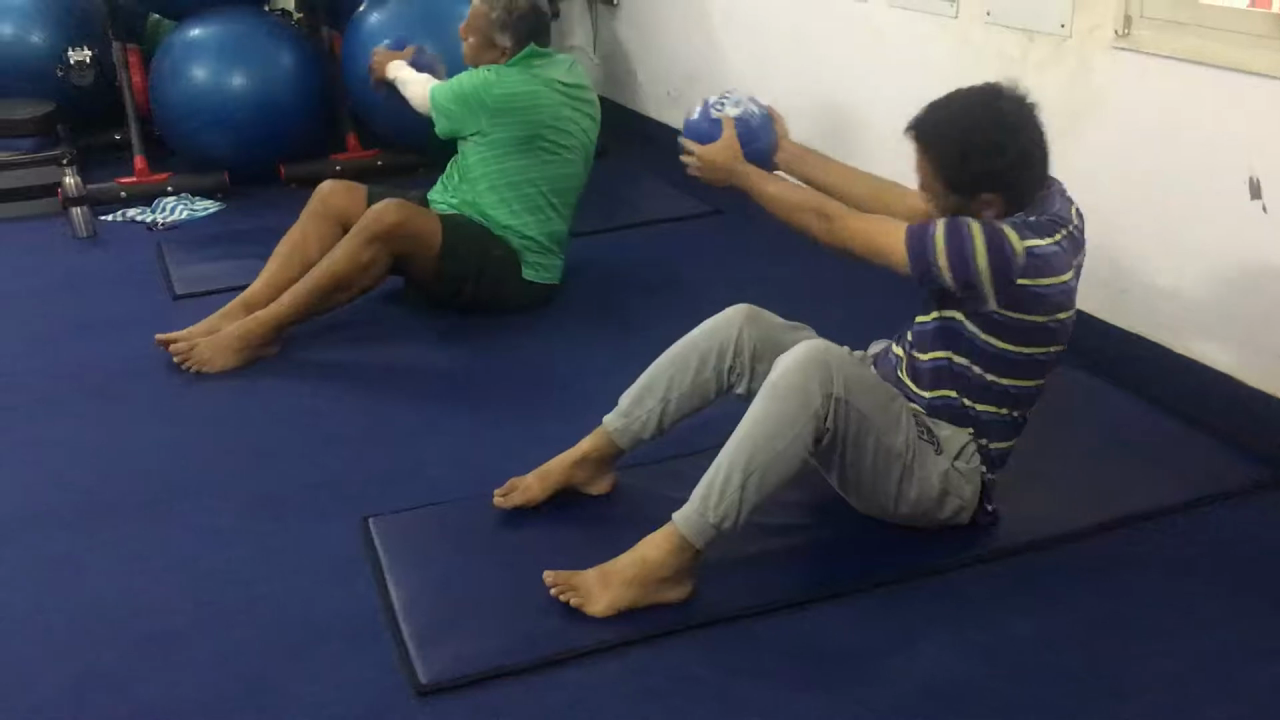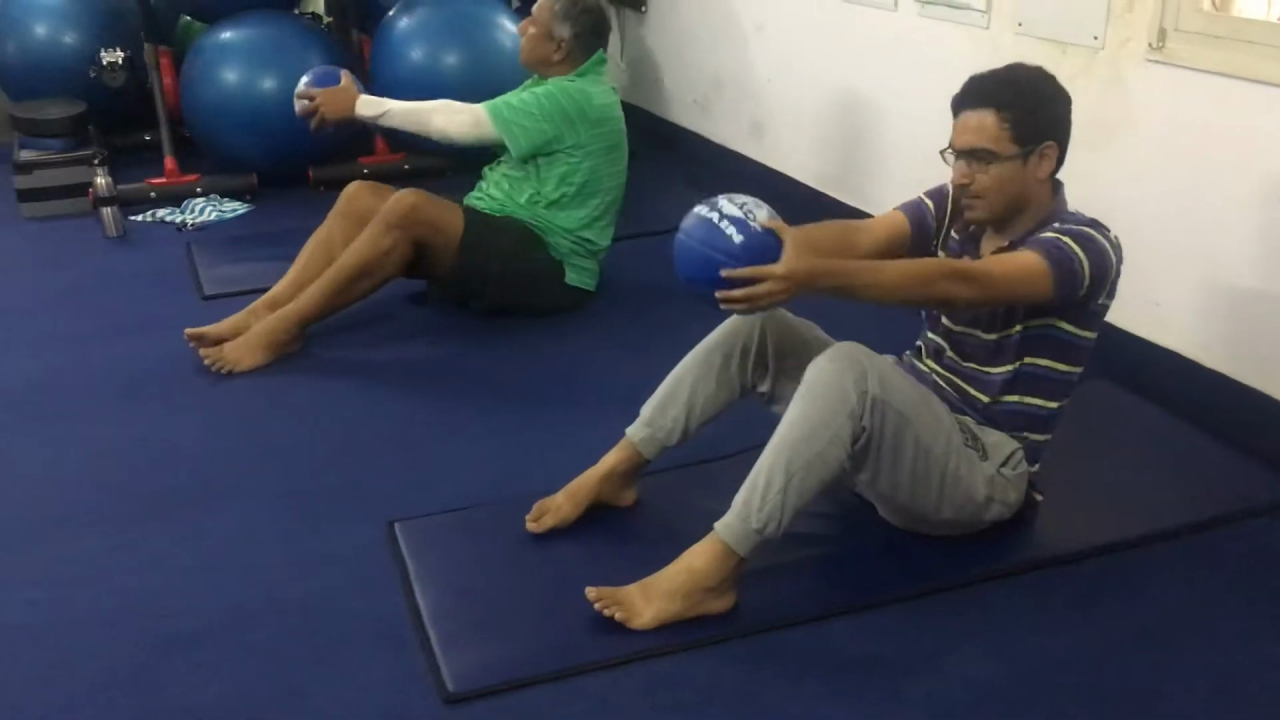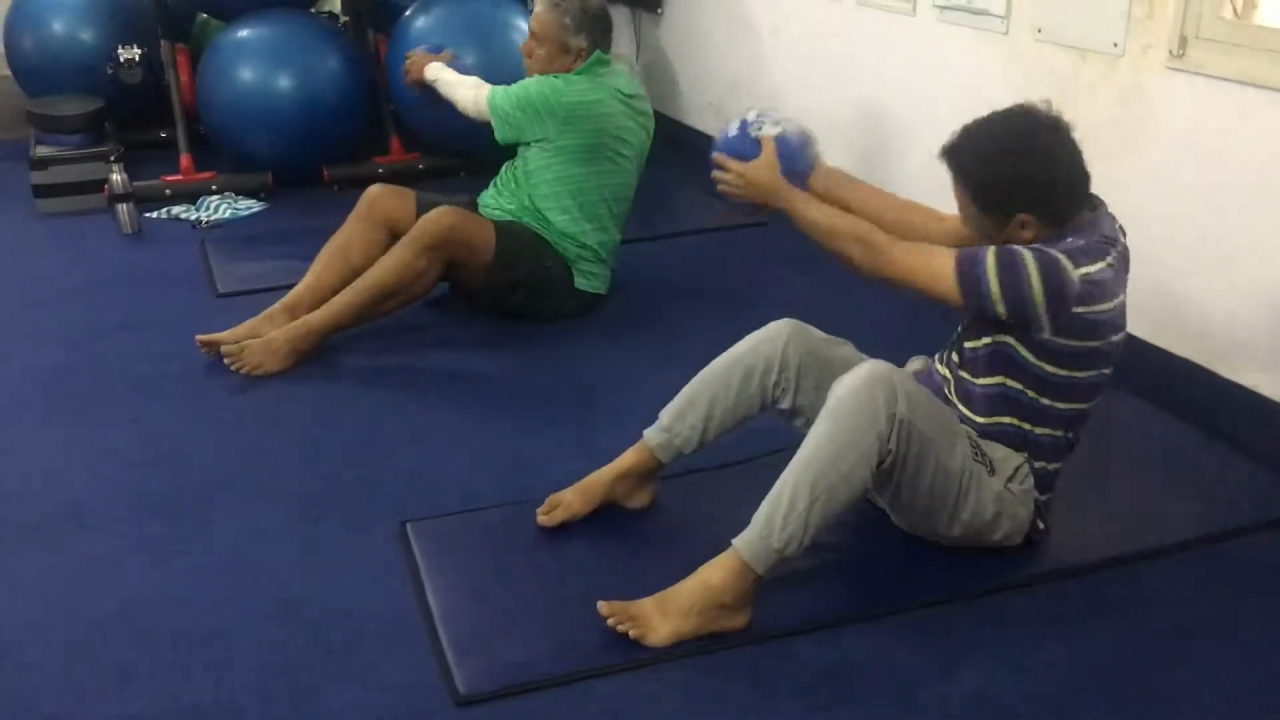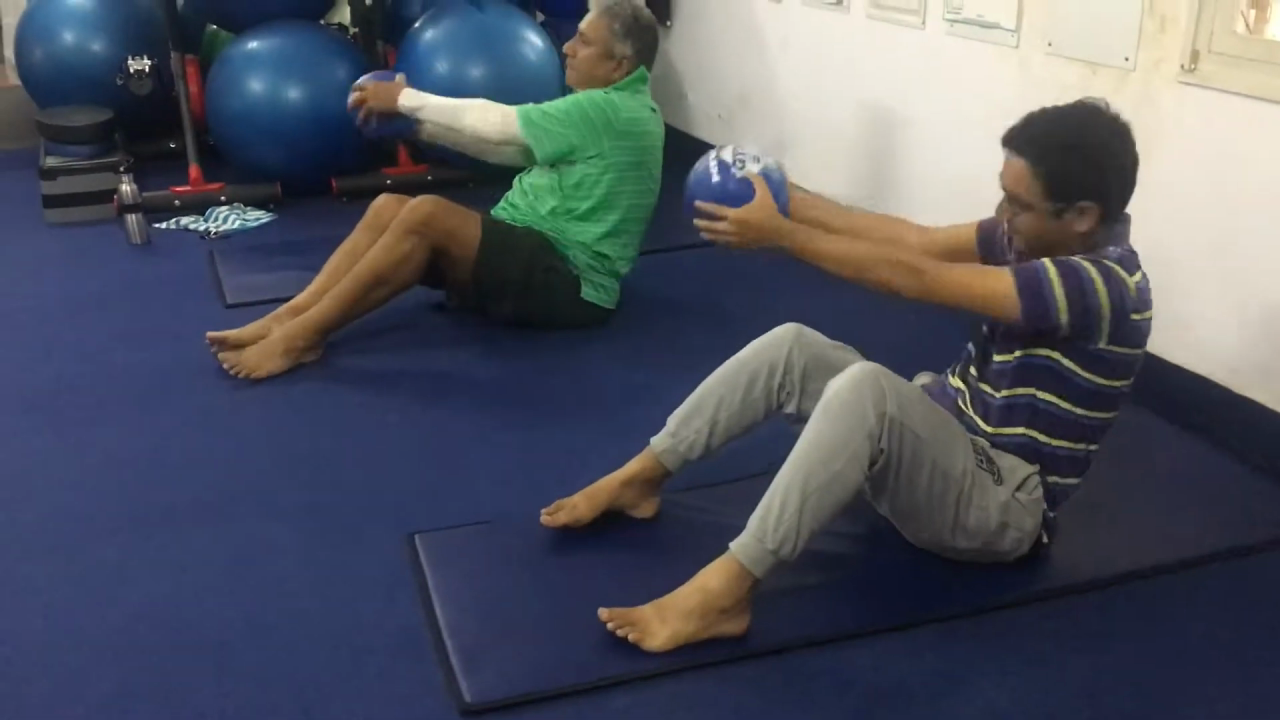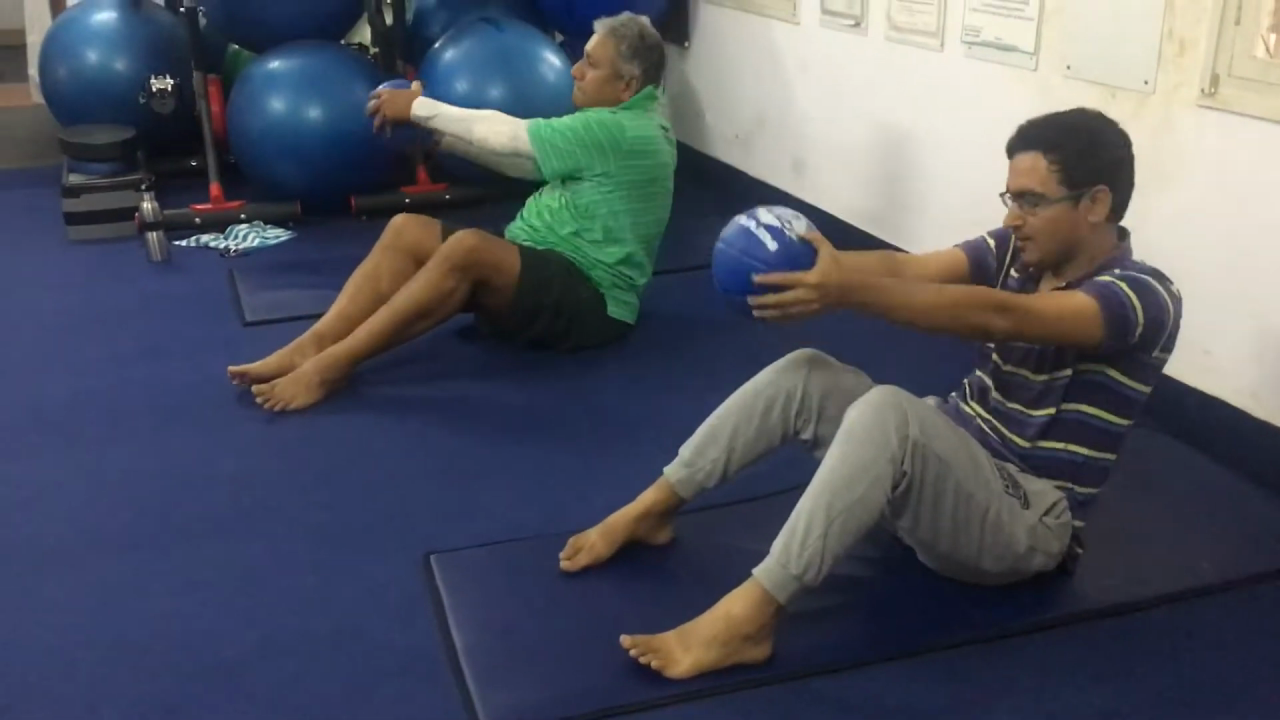
dt=0.5s
person 1, frame 1
left shoulder: (997, 250)
right shoulder: (1042, 194)
left elbow: (836, 225)
right elbow: (914, 211)
left wrist: (737, 170)
right wrist: (791, 154)
left hip: (938, 472)
left knee: (812, 364)
right knee: (742, 327)
left ankle: (668, 559)
right ankle: (591, 457)
person 1, frame 2
left shoulder: (1088, 250)
right shoulder: (954, 208)
left elbow: (958, 284)
right elbow: (860, 237)
left wrist: (814, 276)
left hip: (978, 472)
right hip: (906, 417)
left knee: (846, 369)
right knee: (759, 326)
left ankle: (711, 570)
right ankle: (614, 472)
person 1, frame 3
left shoulder: (1048, 276)
right shoulder: (1082, 221)
left elbow: (876, 254)
right elbow: (940, 234)
left wrist: (778, 194)
right wrist: (819, 177)
left hip: (991, 490)
left knee: (872, 386)
right knee: (786, 341)
left ankle: (726, 586)
right ankle: (629, 471)
person 1, frame 4
left shoulder: (1101, 286)
right shoulder: (1036, 236)
left elbow: (912, 277)
right elbow: (915, 240)
left wrist: (777, 233)
right wrist: (785, 204)
left hip: (1000, 503)
right hip: (941, 435)
left knee: (866, 387)
right knee: (791, 347)
left ankle: (724, 592)
right ankle: (637, 480)
person 1, frame 5
left shoulder: (1145, 299)
right shoulder: (1018, 250)
left elbow: (997, 317)
right elbow: (911, 270)
left wrist: (850, 291)
right wrist: (820, 266)
left hip: (1022, 521)
right hip: (949, 455)
left knee: (885, 412)
right knee: (804, 372)
left ankle: (747, 618)
right ankle: (649, 510)
person 2, frame 1
left shoulder: (494, 89)
right shoulder: (568, 73)
left elbow: (428, 98)
left wrist: (394, 68)
left hip: (512, 265)
left knee: (391, 218)
right knee: (333, 197)
left ankle: (257, 333)
right ankle: (239, 312)
person 2, frame 2
left shoulder: (573, 100)
right shoulder: (559, 83)
left elbow: (461, 124)
right elbow: (474, 122)
left wrist: (361, 106)
right wrist: (362, 107)
left hip: (548, 269)
right hip: (503, 234)
left knee: (409, 206)
right knee: (360, 197)
left ankle: (282, 329)
right ankle: (267, 310)
person 2, frame 3
left shoulder: (563, 97)
right shoulder: (618, 84)
left elbow: (478, 101)
left wrist: (432, 70)
left hip: (559, 271)
left knee: (444, 226)
right knee: (381, 201)
left ankle: (302, 336)
right ankle: (285, 315)
person 2, frame 4
left shoulder: (606, 111)
right shoulder: (612, 106)
left elbow: (497, 123)
right elbow: (513, 148)
left wrist: (404, 100)
right wrist: (420, 124)
left hip: (567, 282)
right hip: (532, 249)
left knee: (427, 214)
right knee: (387, 209)
left ankle: (302, 336)
right ankle: (289, 317)
person 2, frame 5
left shoulder: (617, 131)
right shoulder: (617, 121)
left elbow: (508, 136)
right elbow: (532, 162)
left wrist: (418, 108)
right wrist: (440, 135)
left hip: (587, 302)
left knee: (468, 248)
right knee: (407, 231)
left ankle: (332, 365)
right ankle: (313, 346)
